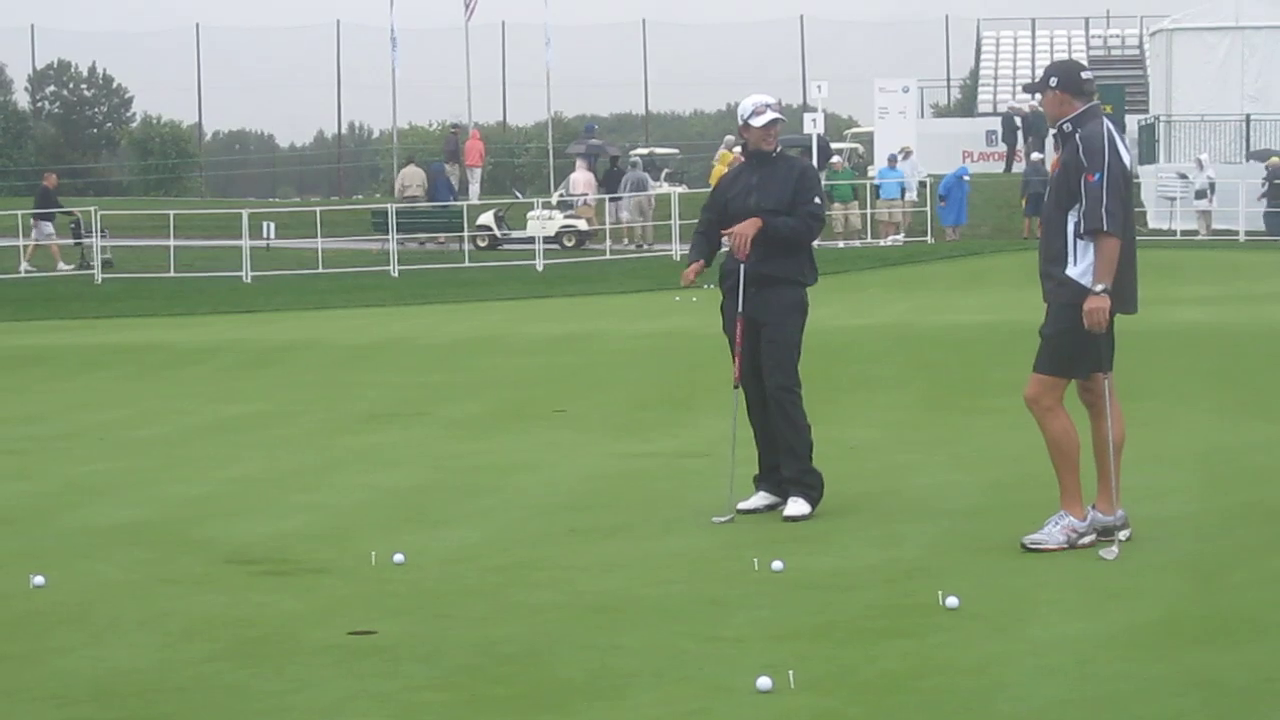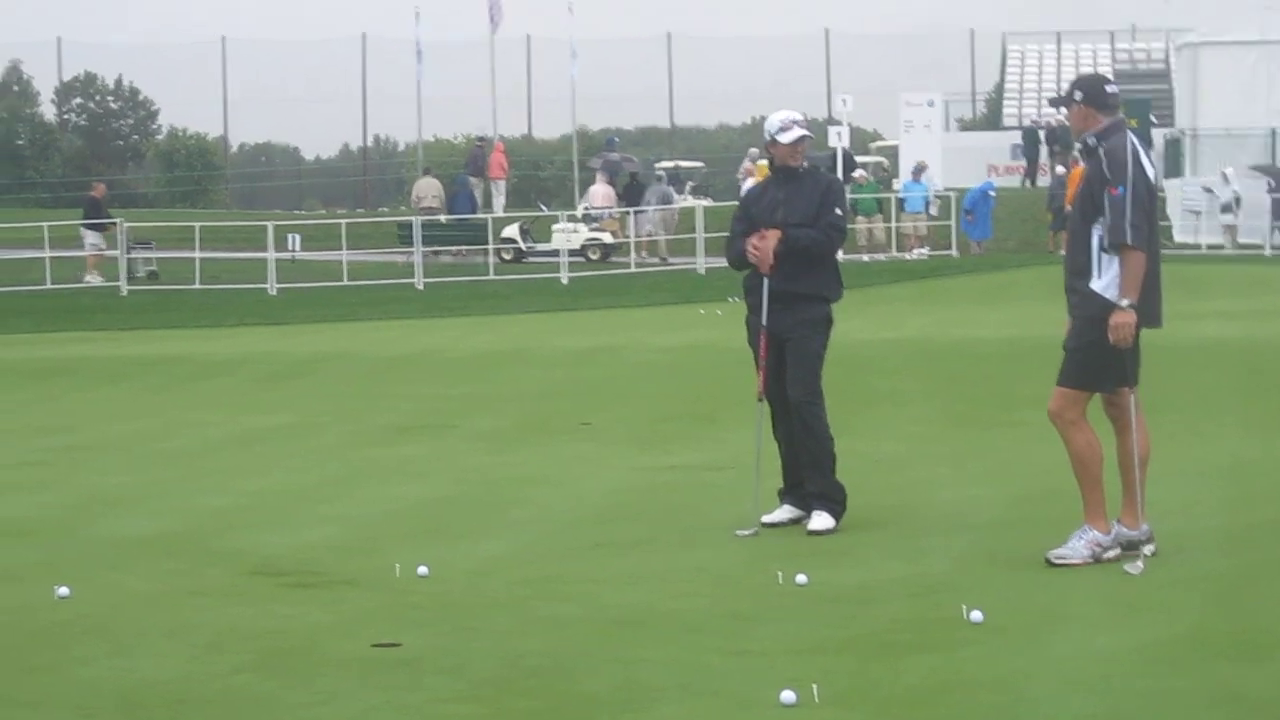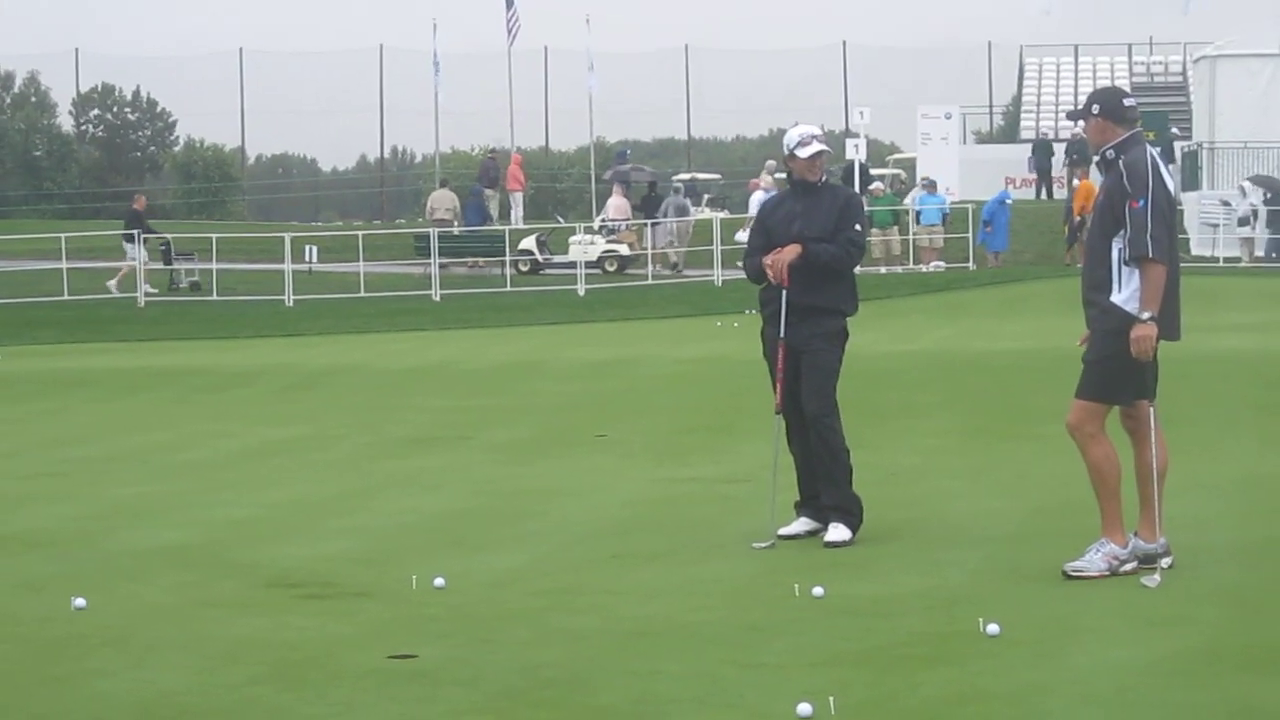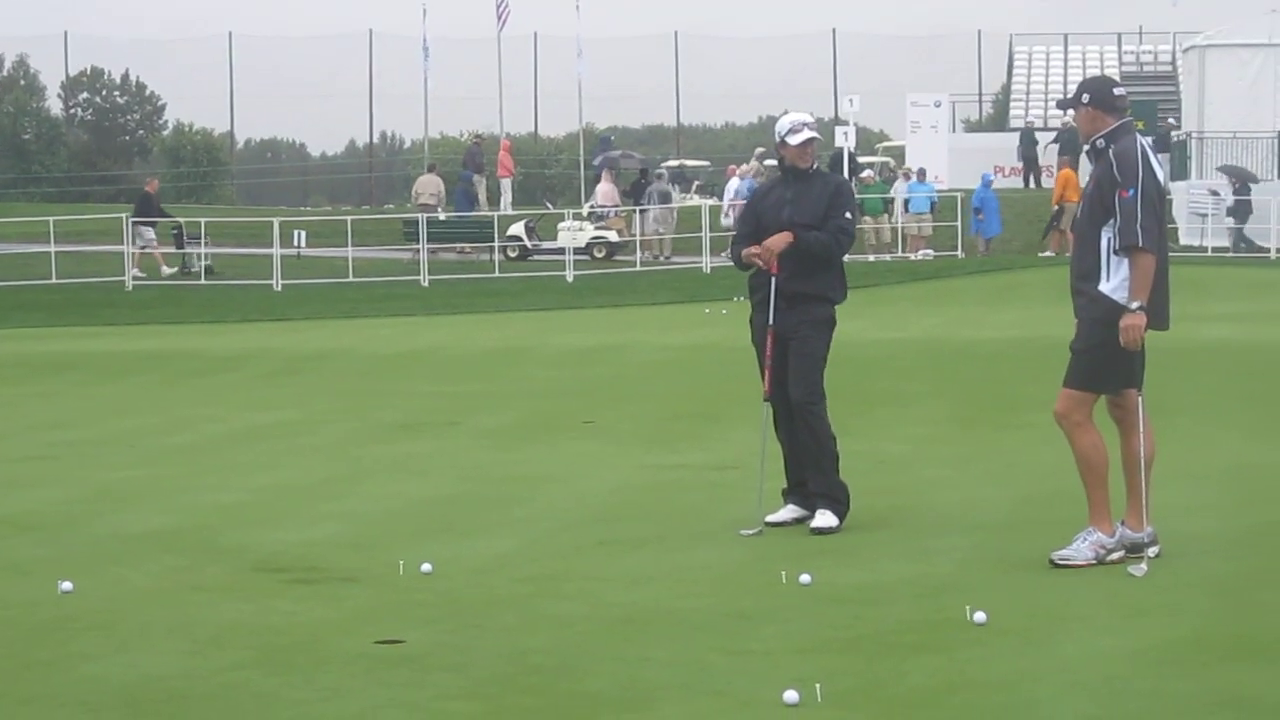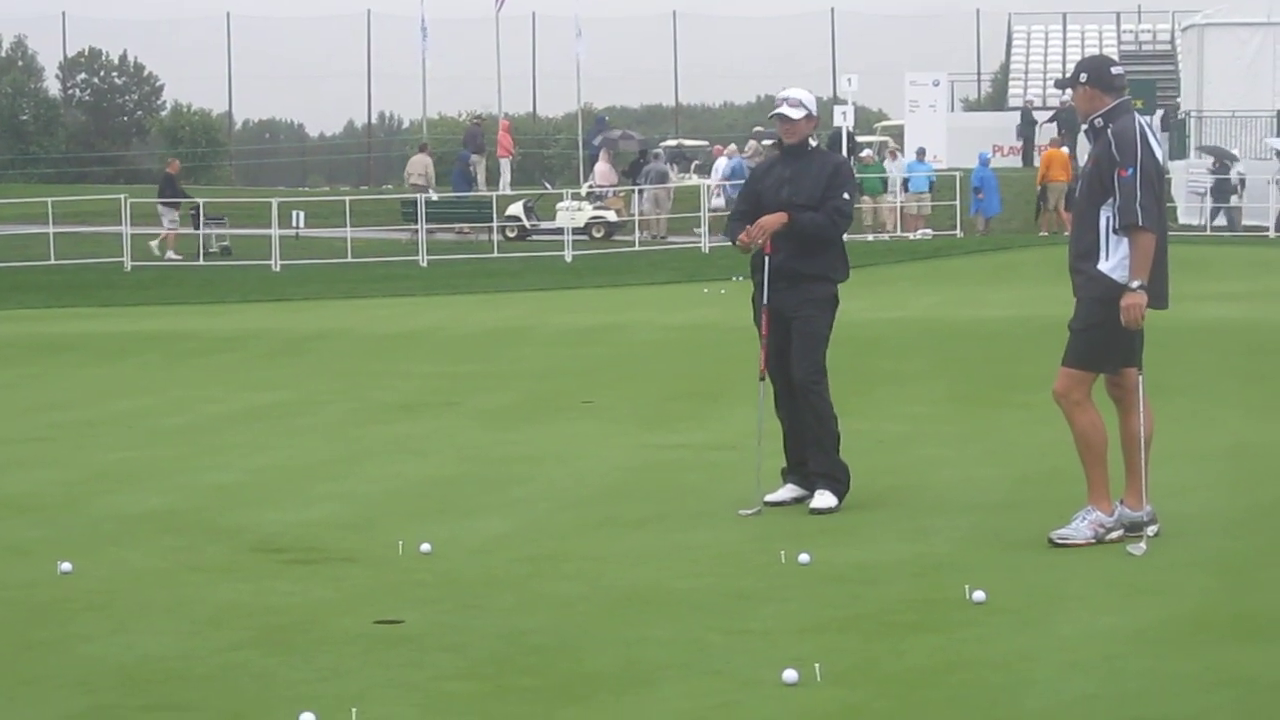
dt=0.4s
person 1, frame 1
left shoulder: (1093, 139)
right shoulder: (1085, 138)
left elbow: (1109, 222)
left wrist: (1100, 289)
left hip: (1084, 291)
right hip: (1080, 289)
left knee: (1042, 395)
right knee: (1095, 393)
left ankle: (1075, 516)
right ankle: (1108, 512)
person 1, frame 2
left shoulder: (1116, 154)
right shoulder: (1111, 151)
left elbow: (1133, 237)
left wrist: (1126, 304)
left hip: (1110, 304)
right hip: (1105, 304)
left knee: (1065, 409)
right knee: (1120, 407)
left ankle: (1099, 531)
right ankle: (1132, 527)
person 1, frame 3
left shoulder: (1136, 166)
right shoulder: (1127, 165)
left elbow: (1154, 249)
left wrist: (1147, 317)
right wrist: (1103, 318)
left hip: (1130, 319)
right hip: (1122, 317)
left knee: (1084, 422)
right knee: (1137, 421)
left ankle: (1116, 543)
right ankle: (1149, 540)
person 1, frame 4
left shoulder: (1126, 156)
right shoulder: (1116, 154)
left elbow: (1143, 239)
left wrist: (1136, 306)
left hip: (1117, 307)
right hip: (1110, 306)
left knee: (1071, 411)
right knee: (1125, 410)
left ankle: (1103, 533)
right ankle: (1136, 530)
person 1, frame 5
left shoulder: (1124, 136)
right shoulder: (1114, 134)
left elbow: (1143, 218)
left wrist: (1137, 285)
left hip: (1116, 287)
right hip: (1110, 285)
left knee: (1070, 389)
right knee: (1123, 390)
left ankle: (1103, 511)
right ankle: (1135, 509)
person 2, frame 1
left shoulder: (799, 172)
right shoulder: (730, 180)
left elbow: (810, 225)
right elbow: (707, 229)
left wrist: (761, 223)
right wrist: (698, 261)
left hip: (783, 293)
right hip: (738, 295)
left knee: (781, 385)
right knee: (753, 390)
left ankle: (802, 486)
right ankle: (772, 482)
person 2, frame 2
left shoulder: (825, 186)
right shoulder: (756, 195)
left elbow: (831, 237)
right elbow: (734, 251)
left wrist: (782, 235)
right wrist: (747, 248)
left hip: (808, 308)
right hip: (763, 309)
left knee: (804, 399)
right knee: (779, 403)
left ankle: (826, 500)
right ankle: (796, 496)
person 2, frame 3
left shoulder: (844, 200)
right shoulder: (772, 207)
left elbow: (850, 252)
right elbow: (751, 264)
left wrist: (802, 250)
right wrist: (765, 262)
left hip: (823, 322)
right hip: (778, 323)
left knee: (819, 411)
right knee: (794, 416)
left ankle: (842, 512)
right ankle: (813, 508)
person 2, frame 4
left shoulder: (834, 188)
right shoulder: (763, 194)
left elbow: (839, 241)
right elbow: (739, 245)
left wrist: (793, 237)
right wrist: (746, 253)
left hip: (812, 309)
right hip: (767, 309)
left knee: (806, 398)
right knee: (780, 403)
left ankle: (829, 500)
right ankle: (800, 496)
person 2, frame 5
left shoulder: (834, 167)
right shoulder: (764, 171)
left elbow: (836, 222)
right elbow: (739, 217)
left wrist: (787, 219)
right wrist: (742, 236)
left hip: (814, 288)
right hip: (769, 288)
left knee: (809, 378)
right knee: (783, 382)
left ankle: (830, 480)
right ankle: (800, 475)
